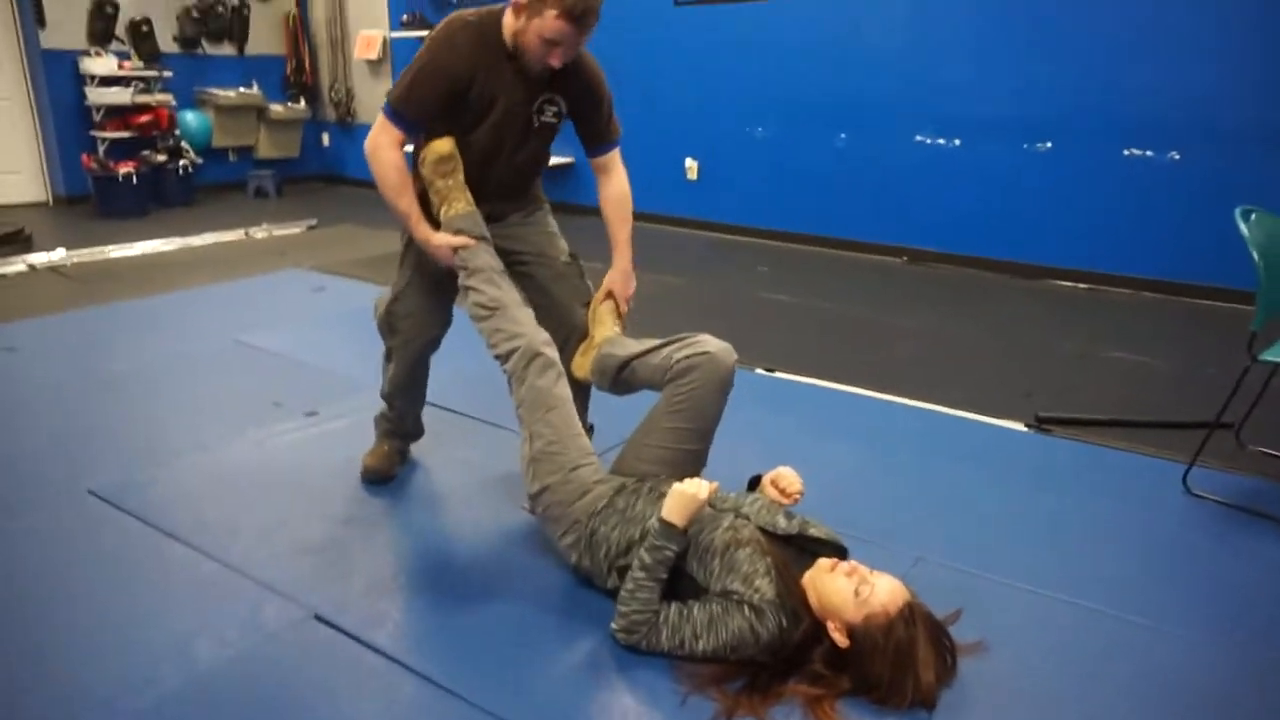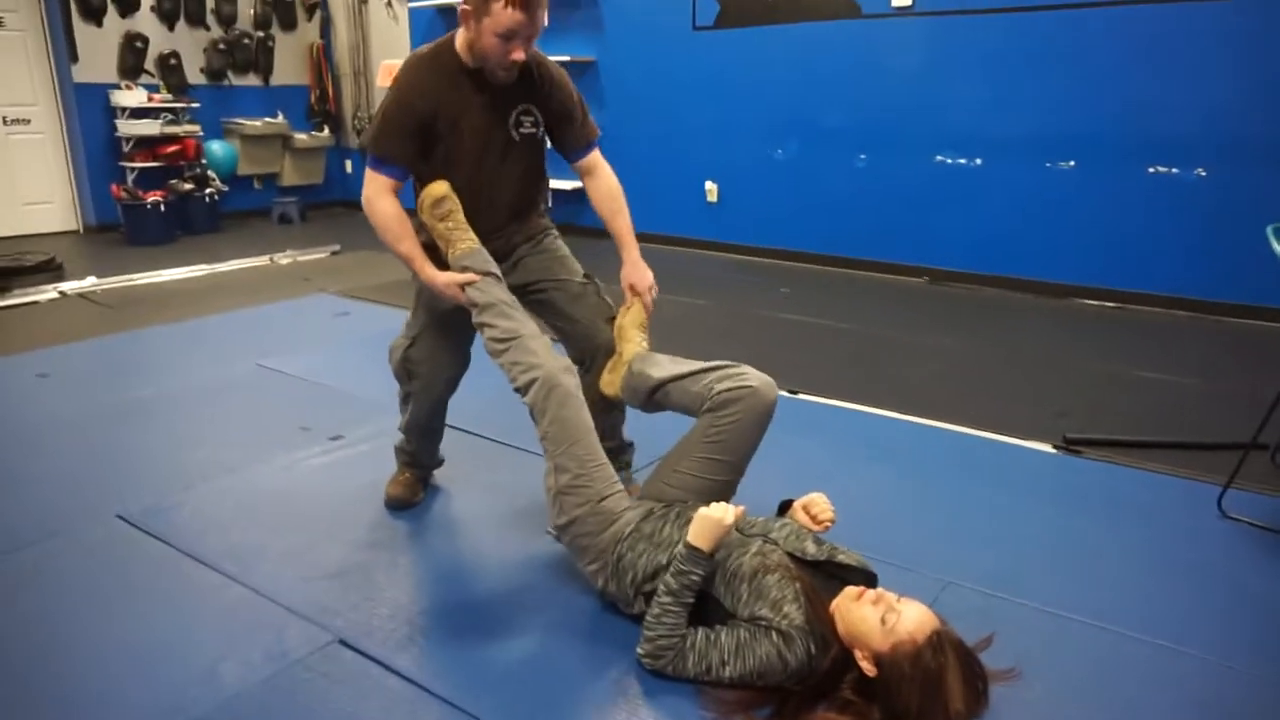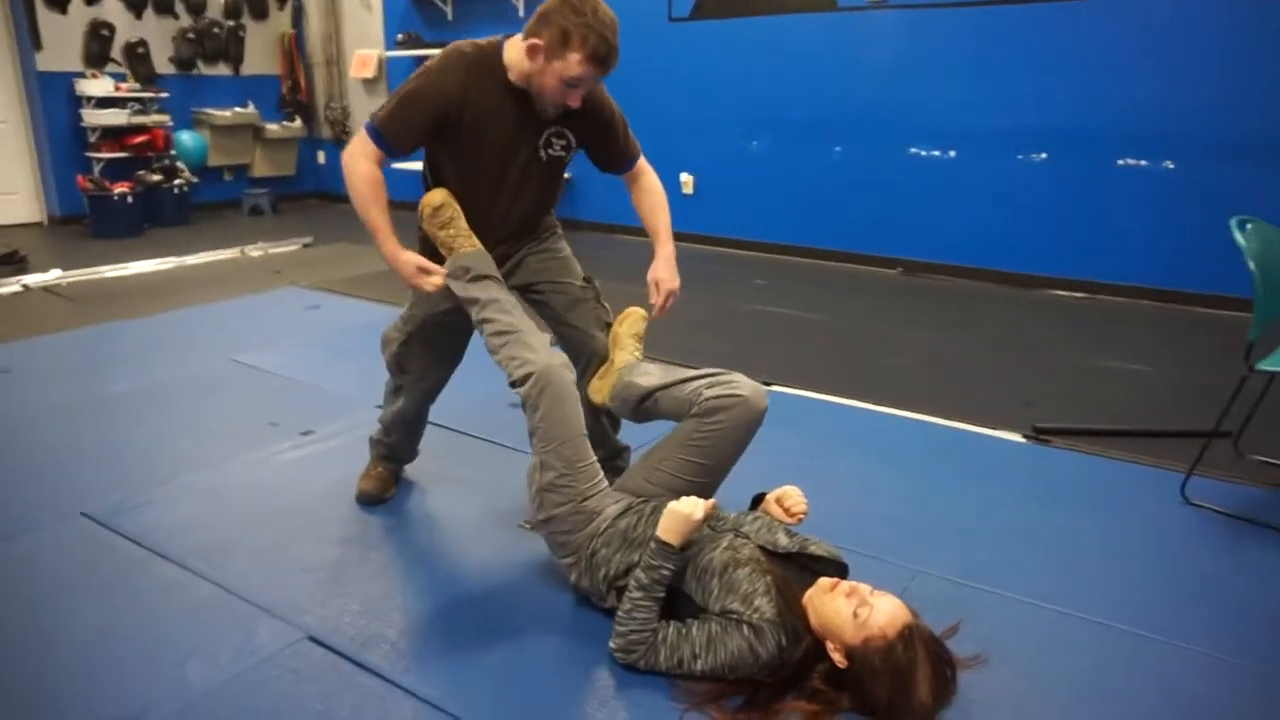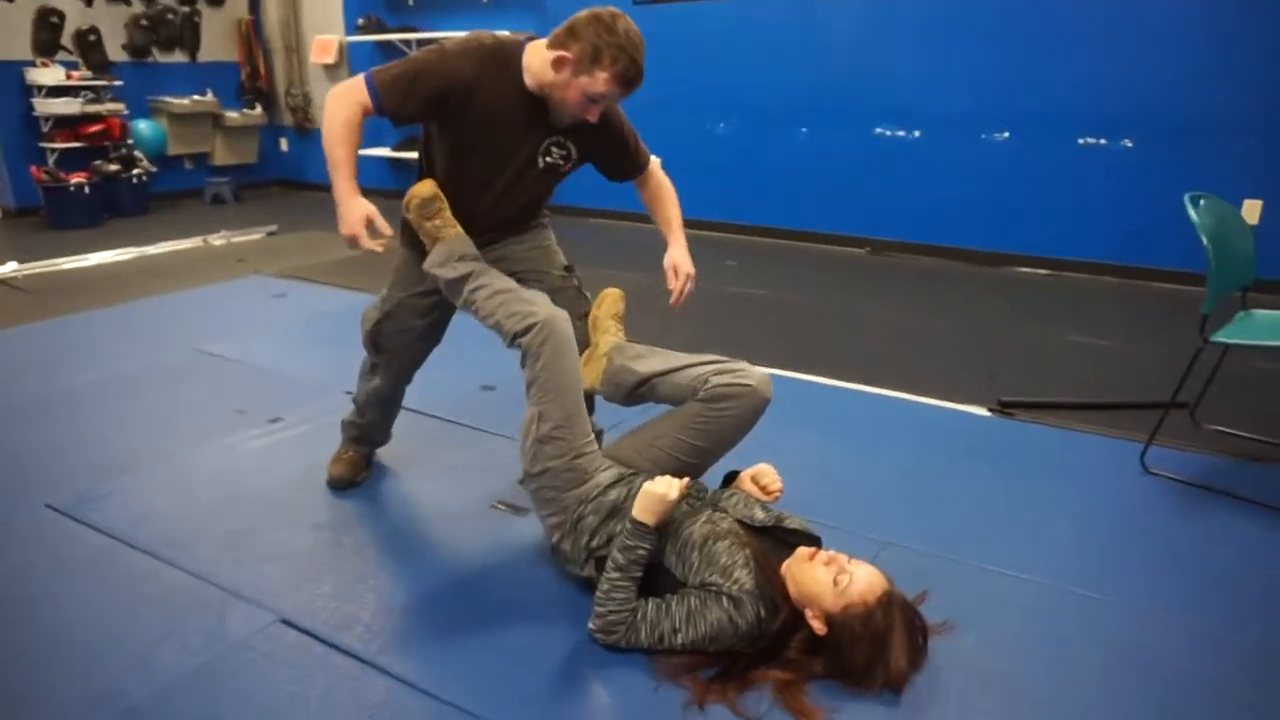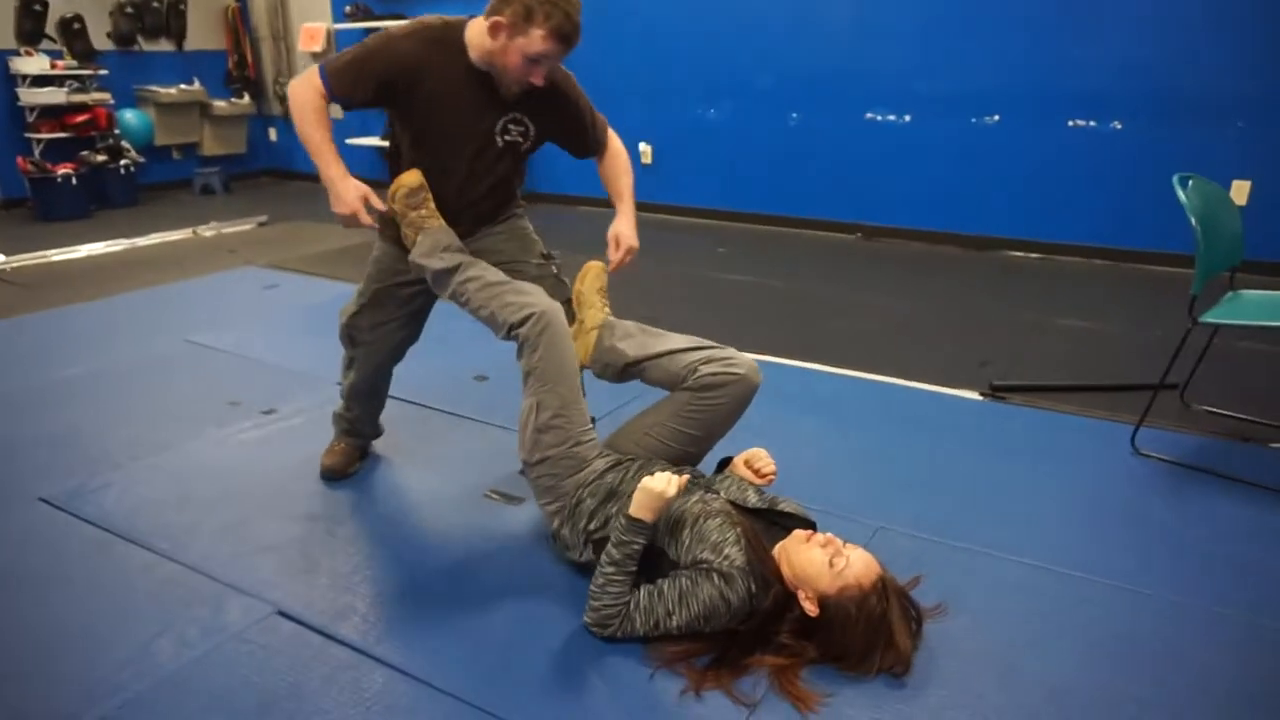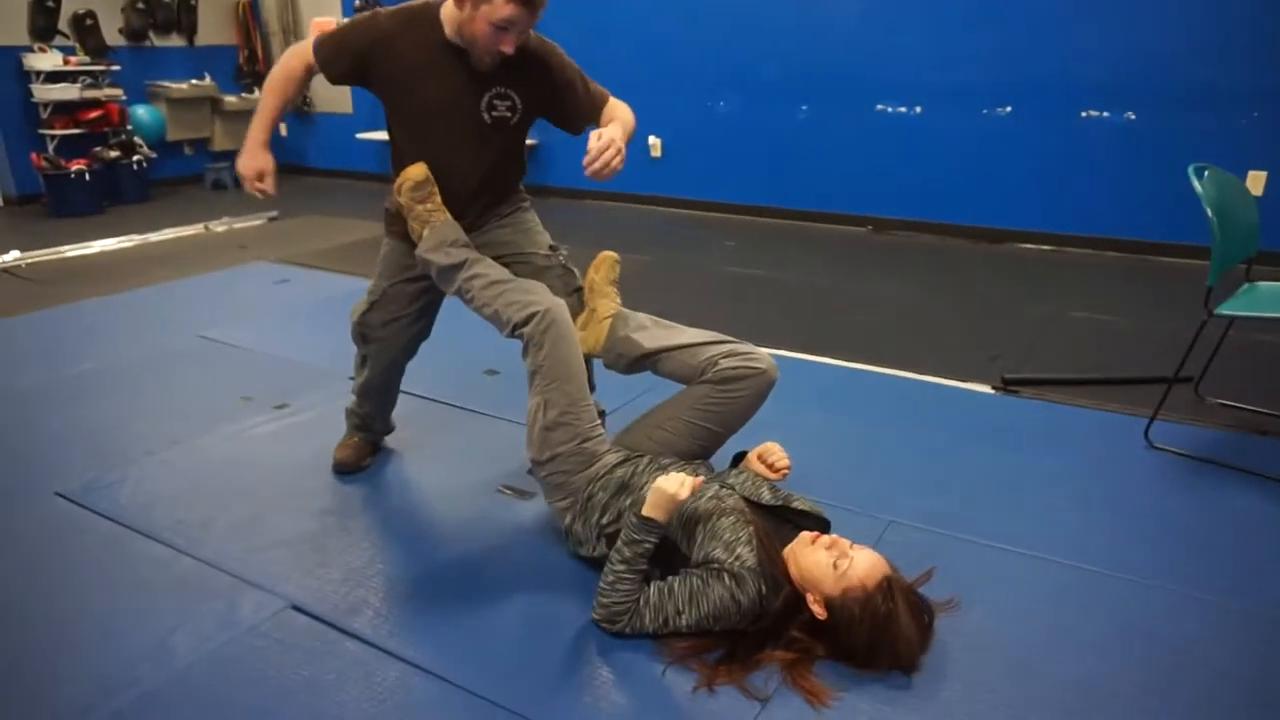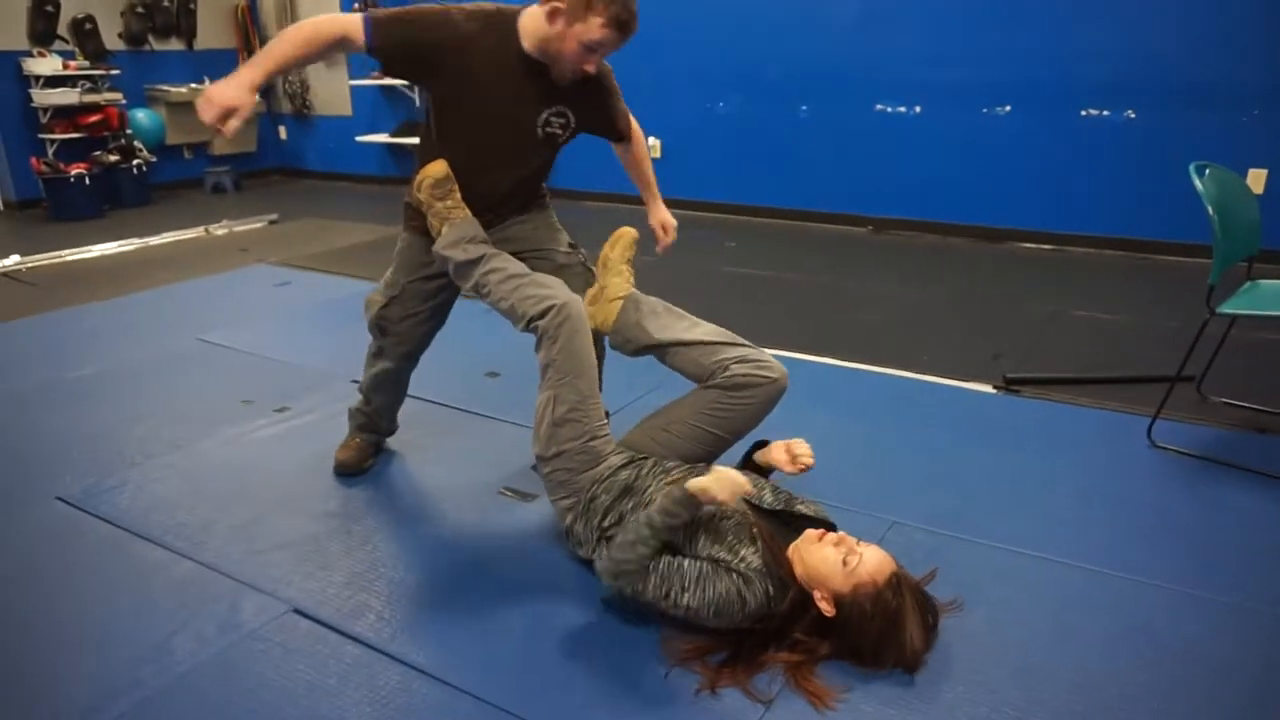
dt=0.3s
person 1, frame 1
left shoulder: (761, 623)
right shoulder: (818, 552)
left elbow: (633, 628)
left wrist: (669, 526)
right wrist: (767, 491)
left hip: (595, 521)
right hip: (644, 493)
left knee: (532, 355)
right knee: (710, 358)
left ankle: (461, 216)
right ankle: (604, 353)
person 1, frame 2
left shoulder: (787, 648)
right shoulder: (850, 576)
left elbow: (659, 653)
left wrist: (694, 550)
right wrist: (794, 513)
left hip: (621, 548)
right hip: (667, 517)
left knee: (551, 381)
right knee: (749, 391)
left ankle: (468, 254)
right ankle: (632, 371)
person 1, frame 3
left shoulder: (760, 641)
right shoulder: (823, 567)
left elbow: (632, 647)
left wrist: (666, 543)
right wrist: (767, 508)
left hip: (599, 542)
right hip: (642, 508)
left knee: (545, 373)
right knee: (740, 399)
left ankle: (467, 258)
right ankle: (624, 378)
person 1, frame 4
left shoulder: (738, 611)
right shoulder: (792, 540)
left elbow: (611, 626)
left wrist: (642, 523)
right wrist: (739, 486)
left hip: (586, 512)
right hip: (628, 482)
left knee: (547, 325)
right knee: (746, 387)
left ankle: (449, 253)
right ankle: (610, 364)
person 1, frame 5
left shoulder: (731, 589)
right shoulder: (788, 525)
left elbow: (606, 616)
left wrist: (638, 519)
right wrist: (734, 471)
left hip: (583, 497)
right hip: (634, 468)
left knee: (541, 315)
right knee: (733, 374)
left ankle: (433, 243)
right ankle: (598, 338)
person 1, frame 6
left shoulder: (741, 591)
right shoulder: (800, 524)
left elbow: (615, 613)
left wrist: (650, 517)
right wrist: (750, 466)
left hip: (593, 495)
right hip: (638, 466)
left knee: (544, 315)
right knee: (750, 369)
left ankle: (439, 238)
right ankle: (609, 327)
person 1, frame 7
left shoulder: (745, 592)
right shoulder: (805, 522)
left elbow: (620, 571)
left wrist: (687, 496)
right wrist: (765, 458)
left hip: (594, 495)
right hip: (641, 466)
left knee: (559, 309)
right knee: (761, 376)
left ankle: (457, 232)
right ankle: (619, 308)
person 2, frame 1
left shoulder: (581, 73)
right shoulder: (458, 44)
left elbow: (608, 169)
right elbow: (381, 143)
left wrist: (622, 263)
right wrist: (422, 232)
left hip: (520, 213)
left knee: (575, 324)
right knee: (408, 332)
right ankle: (395, 434)
person 2, frame 2
left shoulder: (544, 79)
right shoulder: (421, 82)
left elbow: (593, 169)
right elbow: (378, 193)
left wrist: (631, 256)
right wrist: (426, 272)
left hip: (530, 241)
left knee: (605, 343)
right knee: (426, 372)
left ankle: (613, 467)
right ankle: (414, 463)
person 2, frame 3
left shoulder: (587, 100)
right shoulder: (453, 79)
left elbow: (638, 175)
right elbow: (361, 156)
left wrist: (664, 252)
right wrist: (392, 252)
left hip: (534, 243)
left knee: (600, 349)
right knee: (418, 364)
left ankle: (607, 470)
right ankle: (388, 457)
person 2, frame 4
left shoulder: (598, 115)
right shoulder: (465, 66)
left elbow: (648, 174)
right elbow: (345, 99)
left wrist: (676, 242)
right wrist: (347, 197)
left hip: (518, 234)
left knee: (576, 340)
right knee: (392, 345)
right ankle: (360, 440)
person 2, frame 5
left shoulder: (552, 88)
right shoulder: (413, 49)
left elbow: (607, 145)
right elbow: (306, 87)
left wrist: (624, 214)
right wrist: (335, 178)
left hip: (494, 224)
right knee: (369, 338)
right ankle: (353, 433)
person 2, frame 6
left shoulder: (536, 59)
left elbow: (614, 110)
right elbow: (303, 59)
left wrist: (614, 132)
right wrist: (257, 142)
left hip: (501, 216)
right knee: (381, 336)
right ankle: (365, 428)
person 2, frame 7
left shoulder: (591, 78)
left elbow: (626, 131)
left wrist: (654, 201)
right wrist: (246, 81)
left hip: (522, 217)
right knee: (397, 335)
right ankle: (368, 430)
